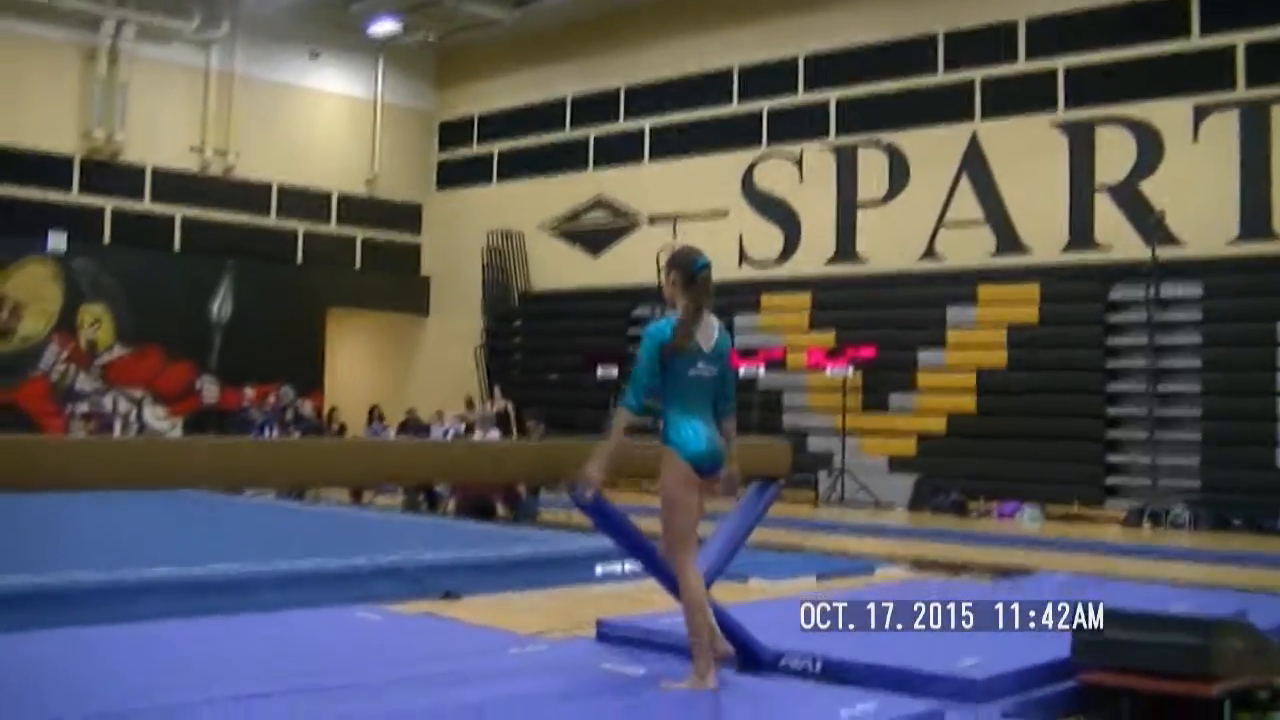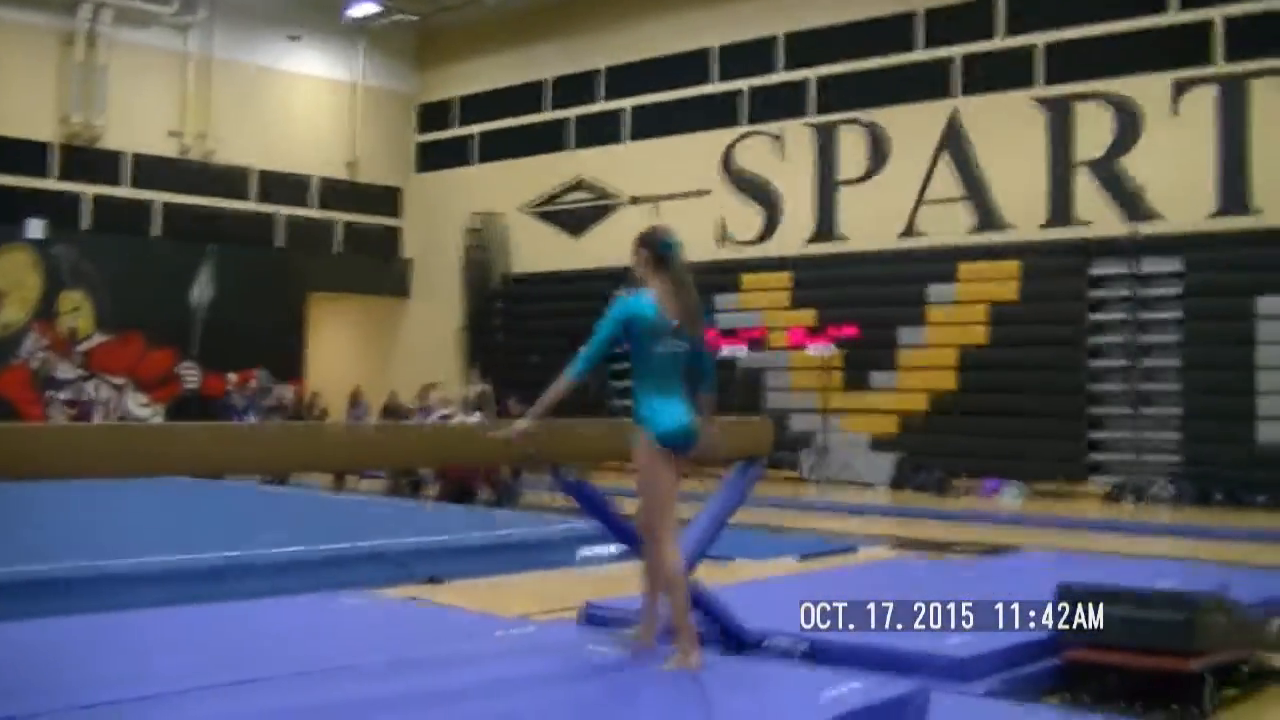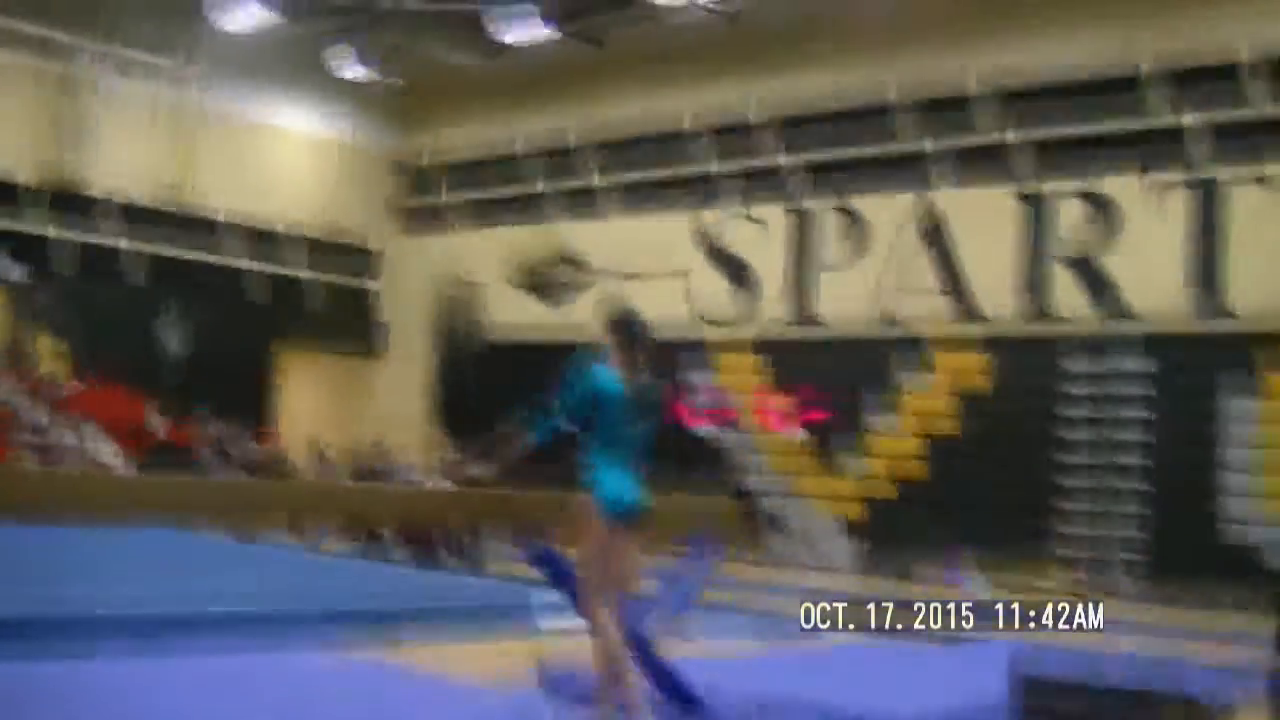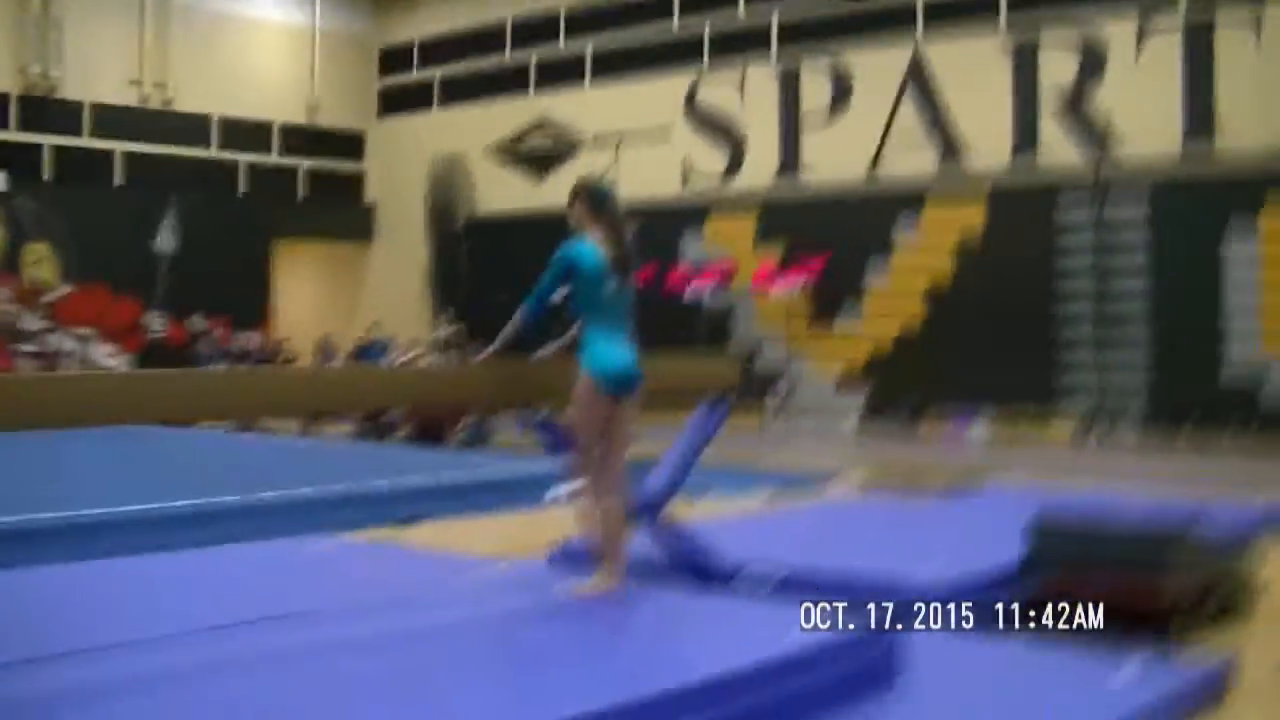
dt=0.3s
person 1, frame 1
left shoulder: (661, 331)
right shoulder: (720, 333)
left elbow: (635, 399)
right elbow: (726, 403)
left wrist: (600, 459)
right wrist: (730, 459)
left hip: (681, 448)
right hip: (711, 446)
left knee: (683, 557)
right knee: (680, 550)
left ankle: (704, 670)
right ankle: (713, 640)
person 1, frame 2
left shoulder: (629, 306)
right shoulder: (689, 310)
left elbow: (583, 364)
right elbow: (704, 374)
left wrist: (531, 415)
right wrist: (704, 425)
left hip: (654, 425)
right hip: (683, 423)
left knee: (662, 535)
right knee: (652, 527)
left ankle: (688, 647)
right ankle: (648, 625)
person 1, frame 3
left shoulder: (595, 377)
right shoulder: (649, 389)
left elbow: (547, 425)
left wrist: (498, 460)
left hip: (606, 496)
right hip: (633, 496)
left knee: (596, 605)
right knee: (610, 601)
person 1, frame 4
left shoulder: (573, 251)
right shoulder: (621, 255)
left elbow: (535, 305)
left wrist: (493, 349)
left hip: (599, 367)
right hip: (628, 365)
left knee: (589, 469)
right knee: (613, 472)
left ankle: (608, 567)
right ankle: (615, 566)
